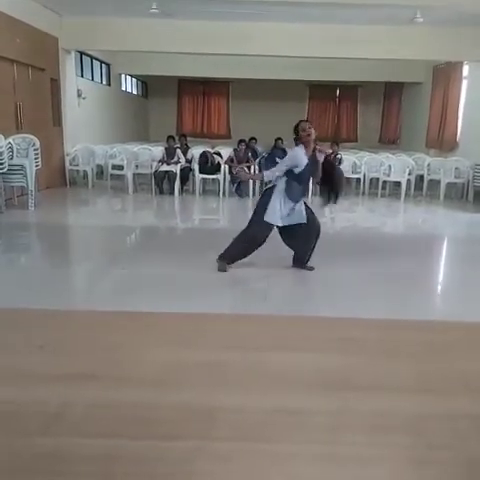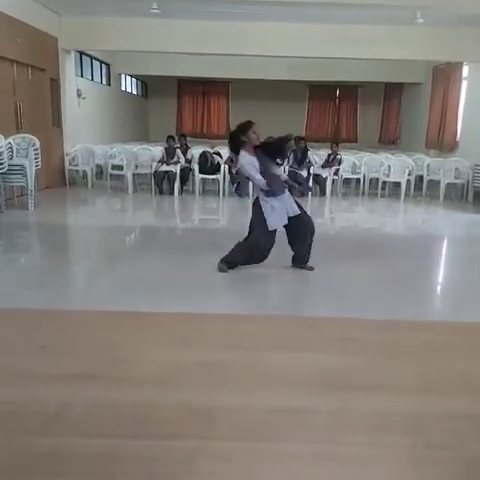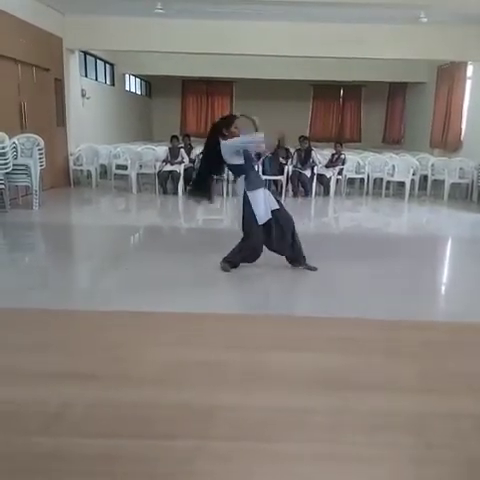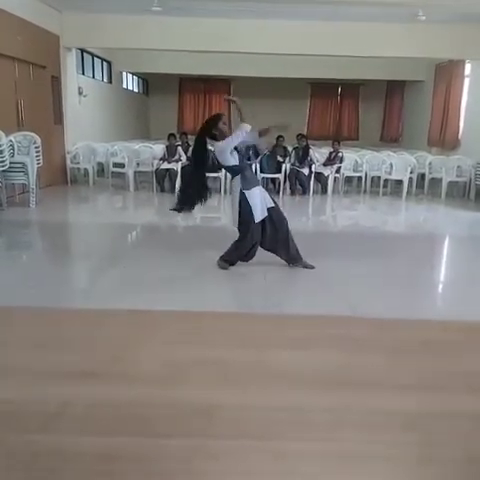
dt=0.4s
person 1, frame 1
right shoulder: (296, 153)
right elbow: (274, 173)
right wrist: (250, 176)
left hip: (296, 199)
right hip: (279, 196)
left knee: (313, 227)
right knee: (257, 231)
left ankle: (300, 261)
right ankle: (225, 259)
person 1, frame 2
left shoulder: (259, 151)
right shoulder: (244, 160)
right elbow: (265, 185)
left wrist: (287, 180)
left hip: (282, 195)
right hip: (267, 201)
left knee: (306, 226)
right knee: (259, 239)
left ankle: (300, 261)
right ankle: (227, 261)
person 1, frame 3
left shoulder: (236, 145)
right shoulder: (228, 145)
left elbow: (259, 147)
right elbow: (256, 138)
left hip: (260, 190)
right hip: (250, 194)
left knee: (285, 223)
right knee: (254, 236)
left ankle: (297, 260)
right ankle: (229, 261)
person 1, frame 4
left shoulder: (226, 145)
right shoulder: (222, 146)
left elbow: (248, 136)
right elbow: (243, 130)
left wrist: (264, 131)
right wrist: (237, 106)
left hip: (254, 189)
right hip: (245, 193)
left knee: (279, 223)
right knee: (251, 234)
left ankle: (295, 259)
right ankle: (226, 259)
